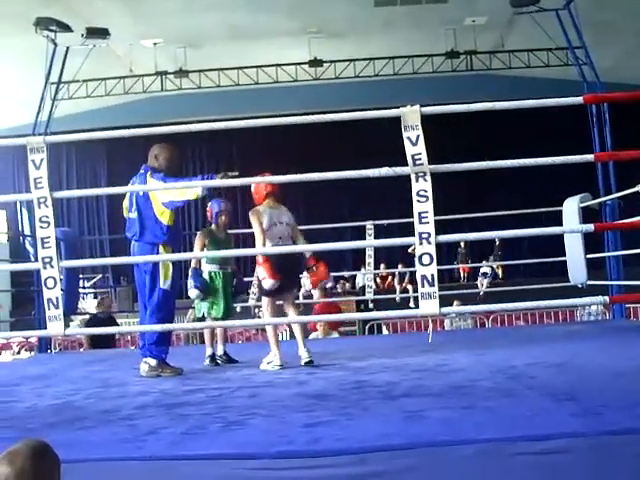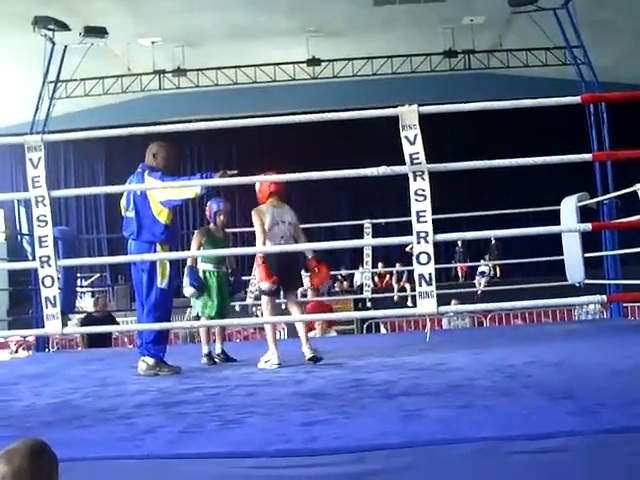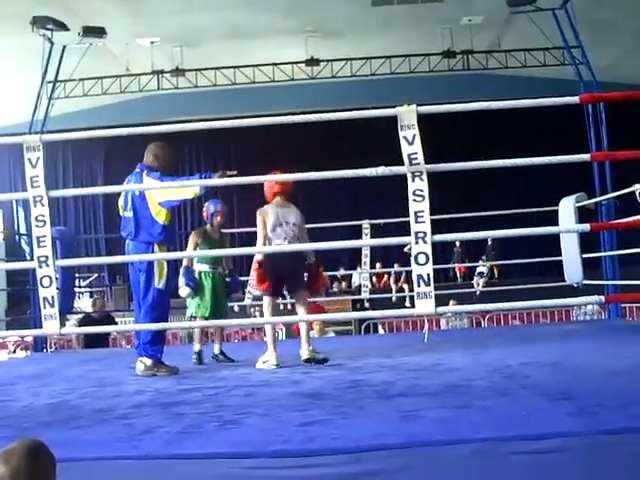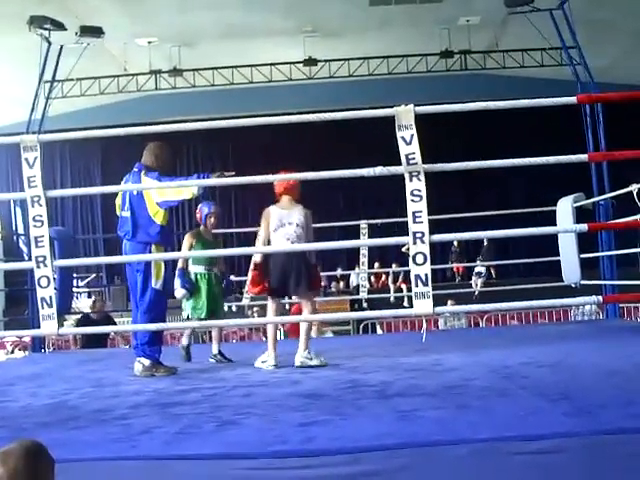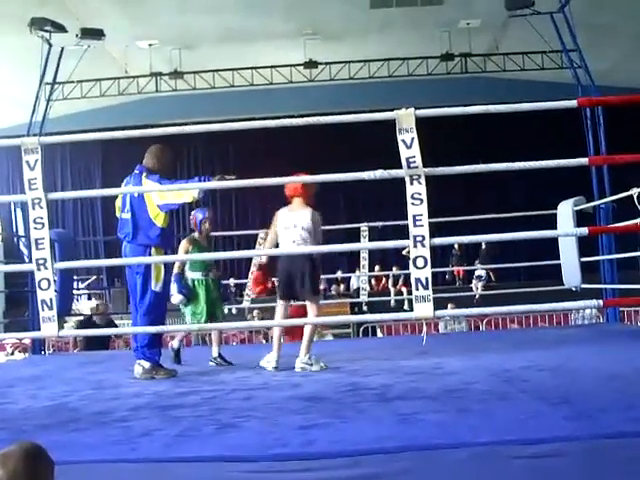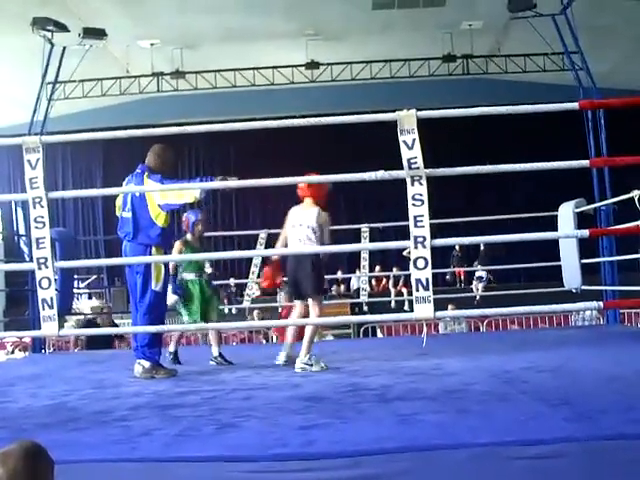
dt=0.1s
person 1, frame 1
left shoulder: (137, 181)
right shoulder: (155, 181)
left elbow: (127, 209)
right elbow: (183, 186)
right wrist: (213, 179)
left hip: (140, 247)
right hip: (155, 249)
left knee: (149, 306)
right knee: (159, 306)
left ankle: (149, 357)
right ankle: (154, 360)
person 1, frame 2
left shoulder: (134, 180)
right shoulder: (153, 180)
left elbow: (125, 207)
right elbow: (183, 185)
right wrist: (213, 178)
left hip: (137, 246)
right hip: (153, 248)
left knee: (146, 305)
right knee: (157, 305)
left ankle: (147, 356)
right ankle: (152, 358)
person 1, frame 3
left shoulder: (132, 179)
right shoulder: (151, 180)
left elbow: (122, 207)
right elbow: (180, 185)
right wrist: (210, 178)
left hip: (134, 246)
right hip: (150, 248)
left knee: (144, 305)
right knee: (154, 305)
left ankle: (144, 357)
right ankle: (150, 360)
person 1, frame 4
left shoulder: (129, 179)
right shoulder: (150, 180)
left elbow: (120, 207)
right elbow: (179, 185)
right wrist: (208, 178)
left hip: (132, 246)
right hip: (148, 249)
left knee: (142, 305)
right knee: (152, 305)
left ankle: (143, 357)
right ankle: (148, 360)
person 1, frame 5
left shoulder: (129, 182)
right shoulder: (151, 183)
left elbow: (119, 208)
right elbow: (181, 189)
right wrist: (209, 182)
left hip: (131, 248)
right hip: (148, 251)
left knee: (141, 307)
right knee: (151, 307)
left ankle: (142, 360)
right ankle: (148, 362)
person 1, frame 6
left shoulder: (131, 181)
right shoulder: (153, 182)
left elbow: (120, 207)
right elbow: (183, 189)
right wrist: (212, 182)
left hip: (131, 248)
right hip: (148, 250)
left knee: (141, 307)
right knee: (152, 307)
left ankle: (142, 359)
right ankle: (148, 362)
person 2, frame 1
left shoulder: (256, 213)
right shoulder: (286, 211)
left elbow: (260, 237)
right elbow: (299, 238)
left wrist: (261, 260)
right wrist: (312, 260)
left hip: (271, 259)
right hip: (289, 258)
left knee: (268, 309)
right knee: (290, 305)
left ankle: (275, 356)
right ankle: (303, 350)
person 2, frame 2
left shoulder: (258, 211)
right shoulder: (289, 210)
left elbow: (261, 237)
right elbow: (300, 238)
left wrist: (260, 262)
right wrist: (313, 261)
left hip: (271, 258)
right hip: (290, 257)
left knee: (268, 307)
right knee: (293, 303)
left ankle: (273, 355)
right ankle: (307, 347)
person 2, frame 3
left shoulder: (264, 212)
right shoulder: (296, 211)
left elbow: (262, 239)
right elbow: (305, 241)
left wrist: (258, 264)
right wrist: (313, 264)
left hip: (273, 259)
right hip: (294, 259)
left knee: (269, 308)
right knee: (301, 304)
left ankle: (271, 355)
right ankle: (306, 348)
person 2, frame 4
left shoulder: (269, 212)
right shoulder: (304, 212)
left elbow: (262, 240)
right elbow: (309, 242)
left wrist: (255, 266)
right wrist: (312, 265)
left hip: (278, 259)
right hip: (299, 260)
left knee: (273, 308)
right knee: (308, 305)
left ankle: (270, 355)
right ankle: (303, 352)
person 2, frame 5
left shoulder: (280, 214)
right shoulder: (314, 215)
left elbow: (269, 243)
right elbow: (318, 245)
right wrist: (315, 264)
left hip: (285, 262)
right hip: (306, 262)
left knee: (281, 310)
right knee: (313, 310)
left ankle: (273, 356)
right ankle: (303, 357)
person 2, frame 6
left shoulder: (292, 212)
right shoulder: (322, 215)
left elbow: (281, 241)
right elbow: (325, 244)
left wrist: (274, 262)
right wrist: (320, 262)
left hip: (293, 261)
right hip: (311, 261)
left knee: (299, 308)
right knee: (315, 310)
left ankle: (286, 351)
right ankle: (304, 358)
person 3, frame 1
left shoulder: (229, 237)
right shoulder: (204, 235)
right elbow: (195, 259)
left wrist: (236, 278)
right wrist: (194, 279)
left hip: (225, 278)
right hip: (209, 277)
left knee: (224, 316)
right knee: (211, 316)
left ankle: (221, 352)
right ankle: (209, 354)
person 3, frame 2
left shoulder: (227, 236)
right shoulder: (202, 233)
left elbow: (230, 258)
right elbow: (191, 257)
right wrist: (190, 277)
left hip: (221, 277)
right hip: (205, 276)
left knee: (222, 315)
right knee: (206, 315)
left ankle: (219, 351)
right ankle: (206, 352)
person 3, frame 3
left shoulder: (224, 237)
right shoulder: (198, 234)
left elbow: (227, 259)
right elbow: (187, 257)
right wrist: (185, 277)
left hip: (217, 278)
right hip: (201, 277)
left knee: (220, 315)
right knee: (201, 315)
left ankle: (218, 351)
right ankle: (197, 350)
person 3, frame 4
left shoulder: (216, 238)
right shoulder: (192, 236)
right elbow: (182, 259)
left wrist: (224, 279)
right wrist: (181, 279)
left hip: (213, 279)
right hip: (197, 278)
left knee: (217, 316)
right knee: (197, 316)
left ankle: (216, 352)
right ankle: (185, 343)
person 3, frame 5
left shoulder: (209, 244)
right shoulder: (187, 242)
right elbow: (178, 265)
left wrist: (218, 283)
right wrist: (177, 284)
left hip: (209, 284)
right hip: (193, 284)
left knee: (216, 319)
right knee: (194, 321)
left ankle: (216, 355)
right ankle: (175, 345)
person 3, frame 6
left shoulder: (200, 245)
right shoulder: (181, 244)
right elbow: (172, 266)
left wrist: (208, 282)
right wrist: (172, 285)
left hip: (202, 284)
right hip: (188, 284)
left knee: (213, 319)
right knee: (189, 321)
left ankle: (216, 354)
right ankle: (172, 350)
